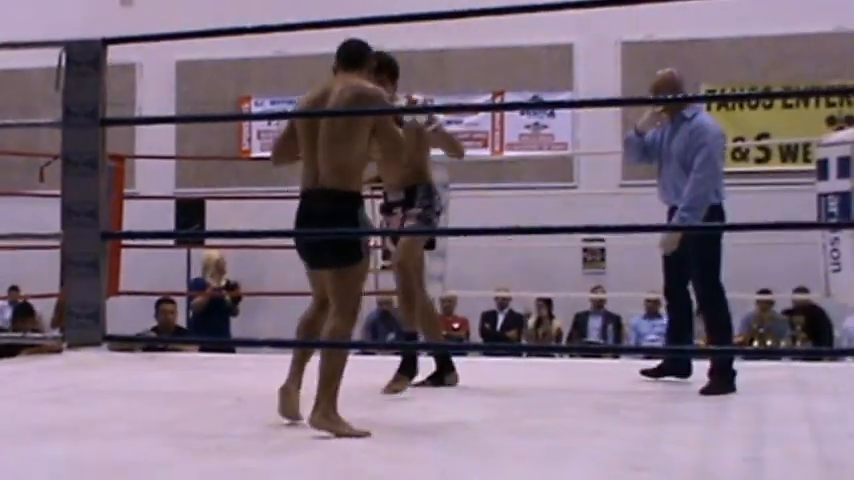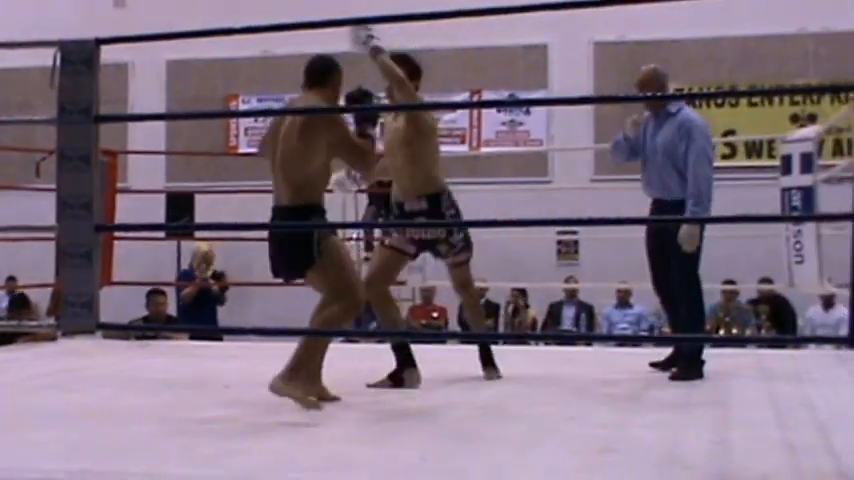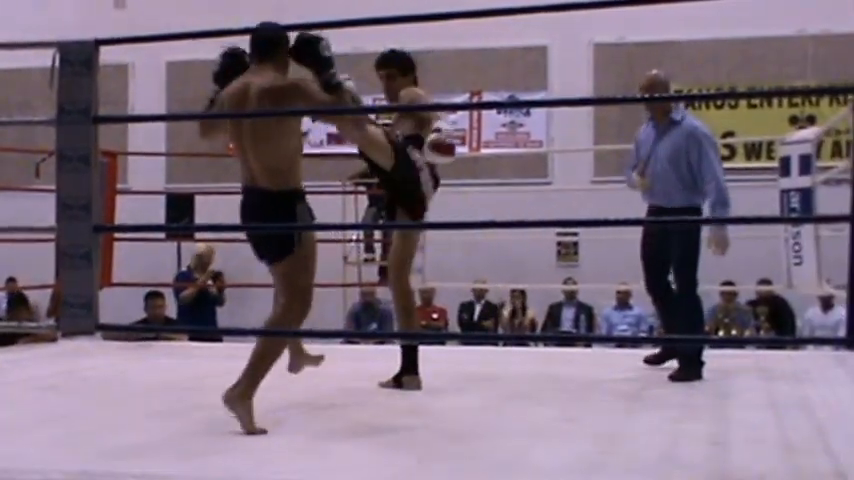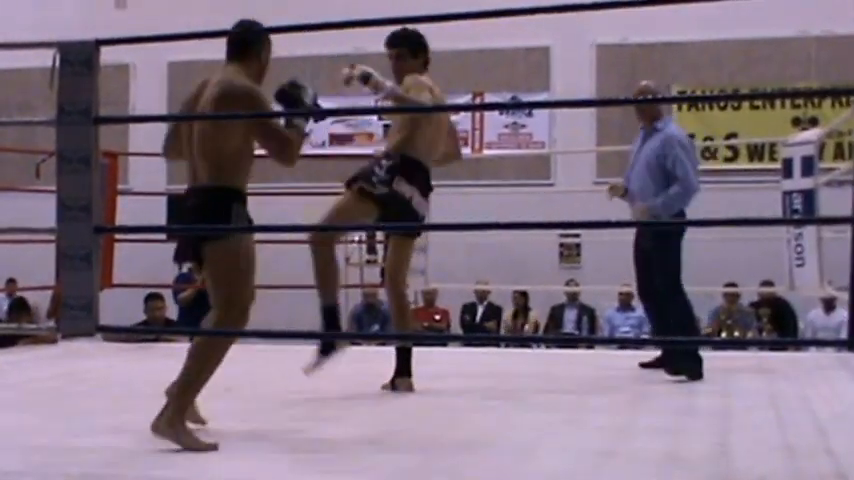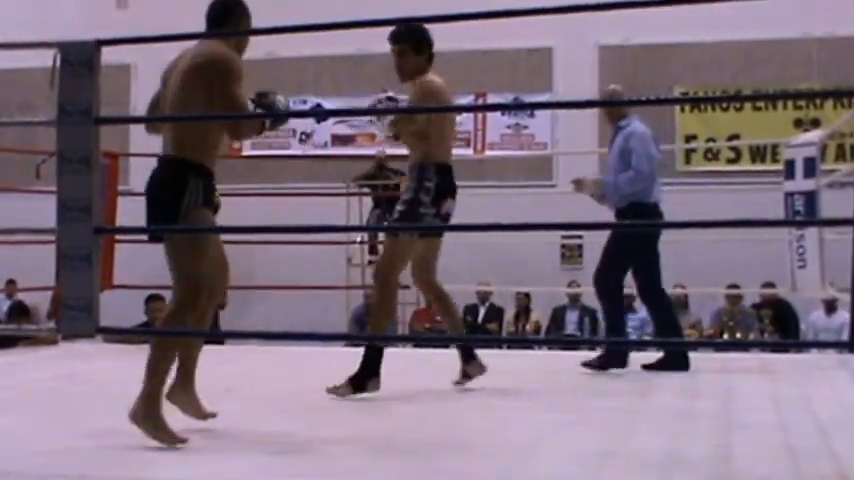
dt=0.3s
person 1, frame 1
left shoulder: (312, 99)
right shoulder: (373, 96)
left elbow: (279, 154)
right elbow: (396, 157)
right wrist: (385, 128)
left hip: (309, 207)
right hip: (342, 209)
left knee: (324, 302)
right knee: (345, 311)
left ankle: (292, 384)
right ankle: (326, 409)
person 1, frame 2
left shoulder: (286, 112)
right shoulder: (326, 115)
left elbow: (265, 148)
right elbow: (366, 166)
right wrist: (365, 127)
left hip: (284, 219)
right hip: (304, 221)
left knee: (335, 295)
right knee: (350, 298)
left ankle: (310, 380)
right ankle: (291, 375)
person 1, frame 3
left shoulder: (234, 90)
right shoulder: (284, 87)
left elbow: (206, 130)
left hip: (255, 203)
right hip: (283, 207)
left knee: (286, 286)
right knee: (295, 303)
left ankle: (296, 352)
right ankle: (241, 393)
person 1, frame 4
left shoulder: (204, 88)
right shoulder: (244, 91)
left elbow: (171, 148)
right elbow: (286, 154)
right wrist: (299, 112)
left hip: (201, 205)
right hip: (222, 207)
left knee: (228, 304)
right knee: (232, 313)
left ankle: (184, 388)
right ankle: (173, 414)
person 1, frame 5
left shoulder: (182, 62)
right shoulder: (222, 60)
left elbow: (154, 122)
right elbow: (238, 128)
right wrist: (269, 114)
left hip: (175, 180)
right hip: (184, 185)
left knee: (215, 282)
right knee: (191, 294)
left ankle: (184, 384)
right ankle: (148, 404)
person 2, frame 1
left shoulder: (413, 117)
left elbow: (457, 151)
left wrist: (428, 121)
left hip: (421, 200)
right hip: (394, 206)
left knee: (407, 268)
right knee: (409, 289)
left ankle: (409, 361)
right ankle: (445, 366)
person 2, frame 2
left shoulder: (419, 116)
right shoulder: (389, 121)
left elbow: (406, 90)
left wrist: (373, 49)
left hip: (438, 209)
right hip: (403, 214)
left knee: (464, 289)
right knee: (373, 284)
left ankle: (487, 356)
right ankle: (405, 366)
person 2, frame 3
left shoulder: (413, 97)
right shoulder: (418, 112)
left elbow: (437, 135)
left wrist: (434, 139)
left hip: (407, 158)
right hip: (417, 185)
left knee: (350, 118)
right knee: (398, 277)
right ankle: (409, 370)
person 2, frame 4
left shoulder: (414, 82)
right shoulder: (438, 104)
left elbow: (420, 109)
right elbow: (454, 153)
left wrist: (383, 86)
left hip: (392, 171)
right hip: (418, 188)
left knee: (321, 237)
right knee: (395, 281)
left ankle: (331, 332)
right ankle: (403, 373)
person 2, frame 5
left shoulder: (427, 86)
right shoulder: (437, 90)
left elbow: (426, 136)
left wrist: (398, 124)
right wrist: (401, 131)
left hip: (428, 186)
right hip: (437, 186)
left knee: (385, 275)
right knee: (424, 278)
left ankle: (367, 372)
right ankle: (468, 357)
person 3, frame 1
left shoulder: (704, 128)
right shoulder: (664, 126)
left elbow: (700, 184)
right elbow: (635, 156)
left wrist: (680, 224)
right wrist: (640, 130)
left hip: (702, 219)
right hip: (678, 216)
left knee: (708, 293)
right knee: (674, 291)
left ankle: (722, 372)
right ankle: (677, 360)
person 3, frame 2
left shoulder: (689, 123)
right shoulder: (647, 122)
left elbow: (700, 176)
right elbow: (621, 155)
left wrist: (693, 220)
right wrist: (628, 134)
left hip: (684, 212)
right hip: (660, 209)
left knee: (685, 283)
right knee: (663, 283)
left ankle: (692, 359)
right ankle: (682, 350)
person 3, frame 3
left shoulder: (693, 131)
right shoulder: (645, 131)
left elbow: (713, 179)
right elbow: (634, 168)
left wrist: (718, 223)
right wrist: (634, 178)
left hip: (684, 216)
right hip: (655, 215)
left knee: (684, 287)
right knee: (655, 283)
left ankle: (691, 360)
right ankle: (675, 344)
person 3, frame 4
left shoulder: (673, 137)
right shoulder: (642, 138)
left elbow: (687, 184)
left wrist: (653, 208)
right wrist: (623, 190)
left hip: (665, 223)
right hip: (646, 224)
left knee: (668, 289)
right knee: (648, 291)
left ankle: (689, 358)
right ankle: (671, 352)
person 3, frame 5
left shoulder: (637, 133)
right shoulder: (619, 137)
left elbow: (642, 176)
left wrist: (602, 184)
right wrist: (593, 187)
left hip: (636, 217)
right hip: (632, 218)
left knee: (606, 281)
right knee: (650, 287)
left ankle: (616, 349)
right ankle: (676, 353)
